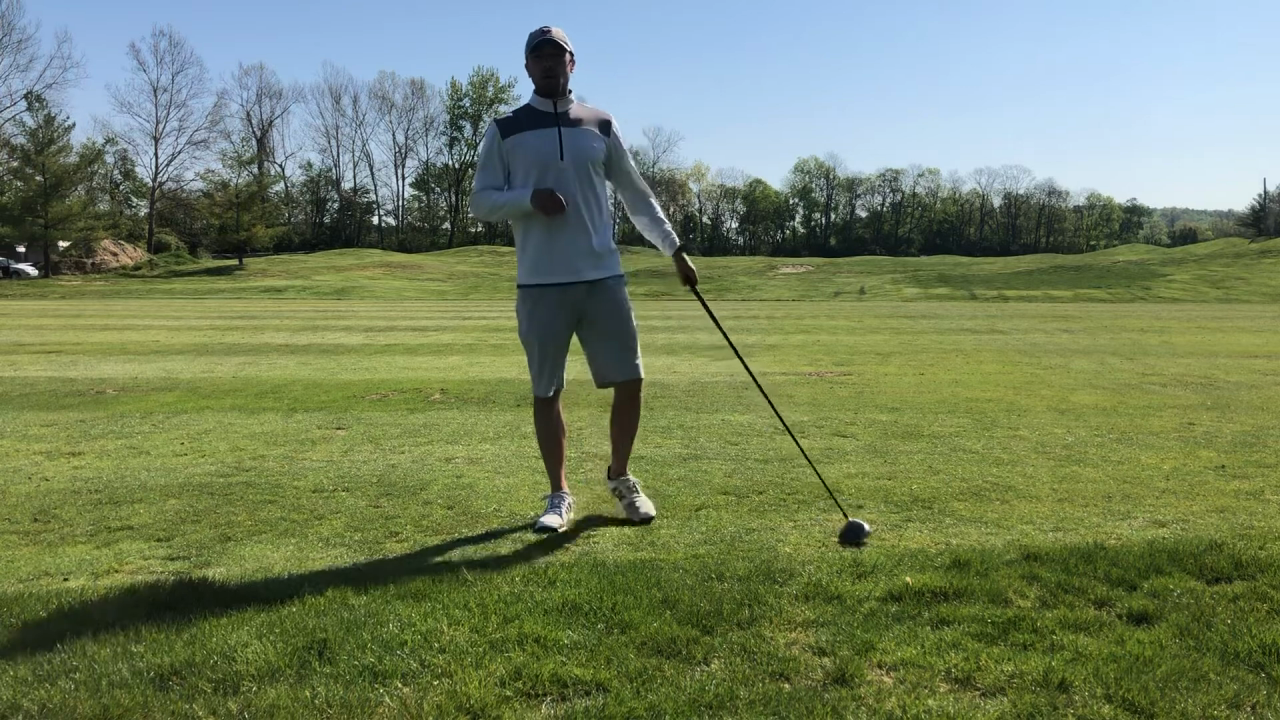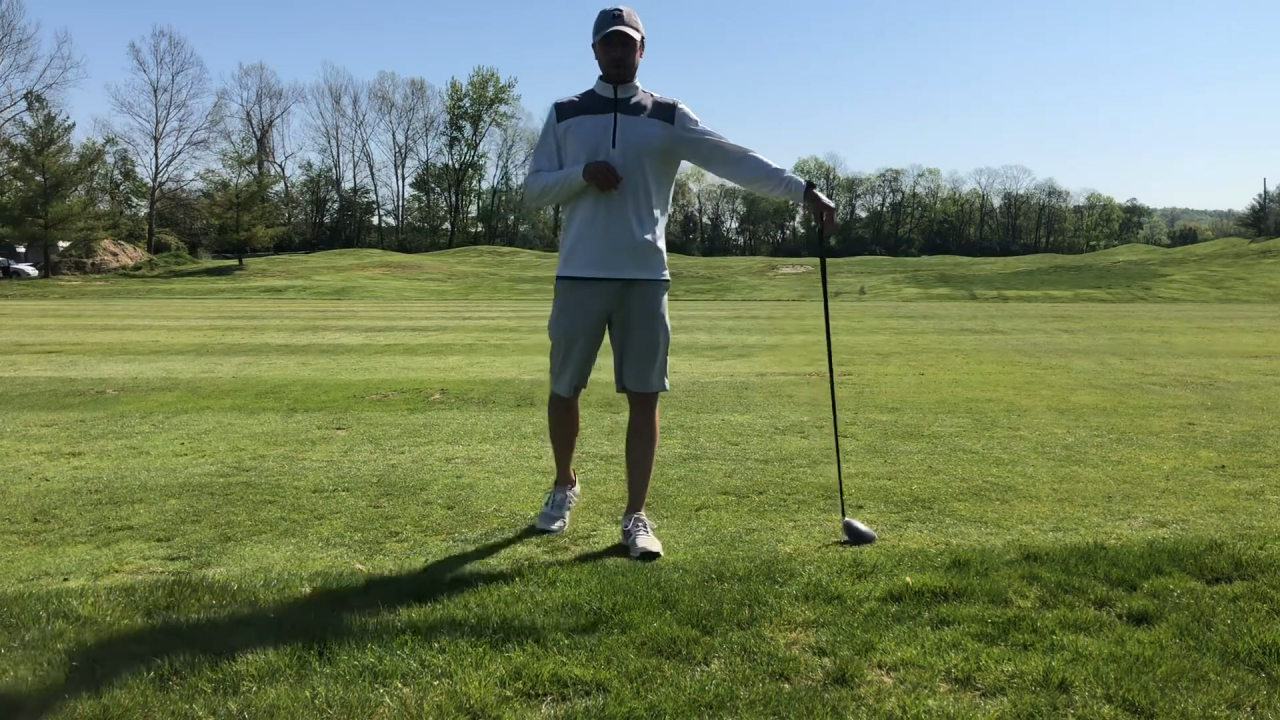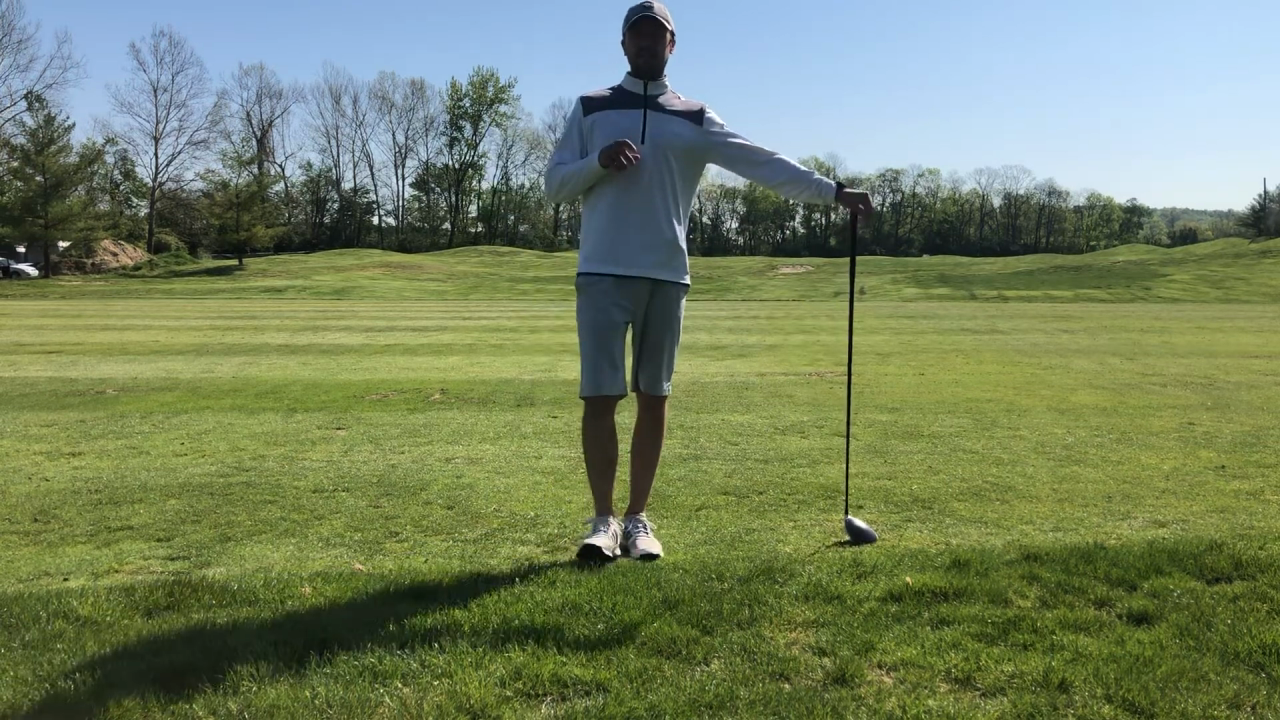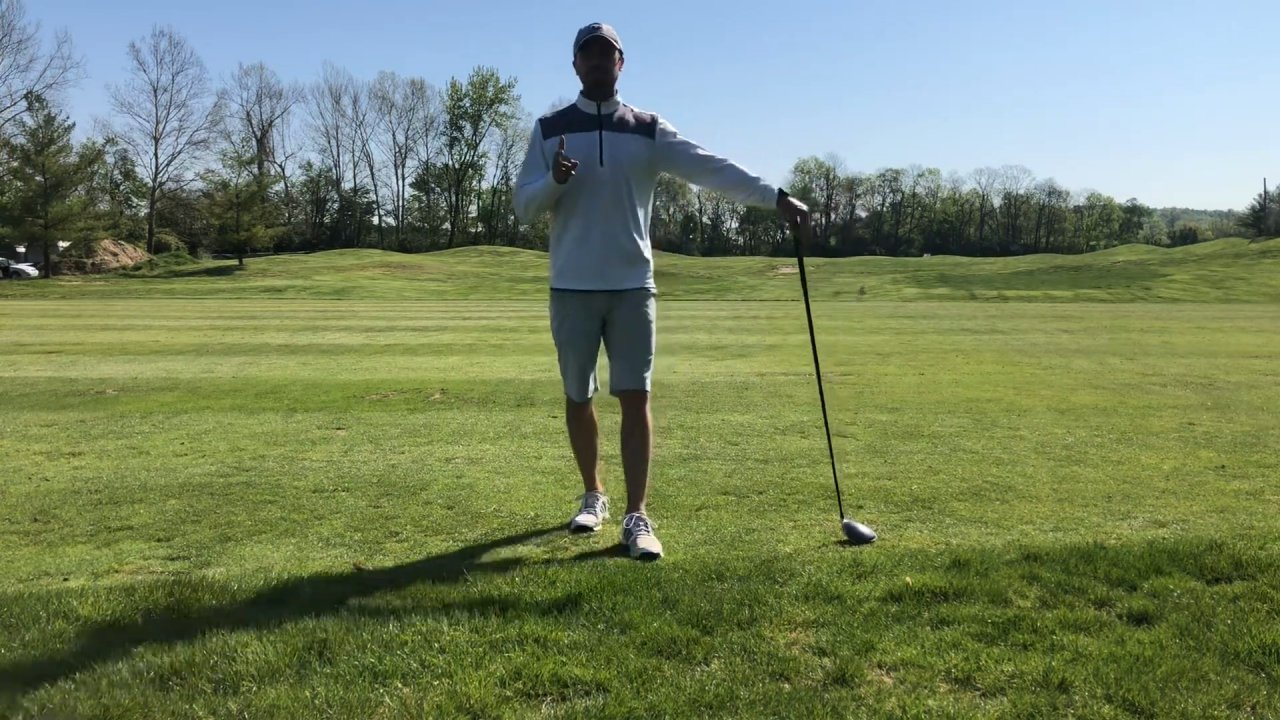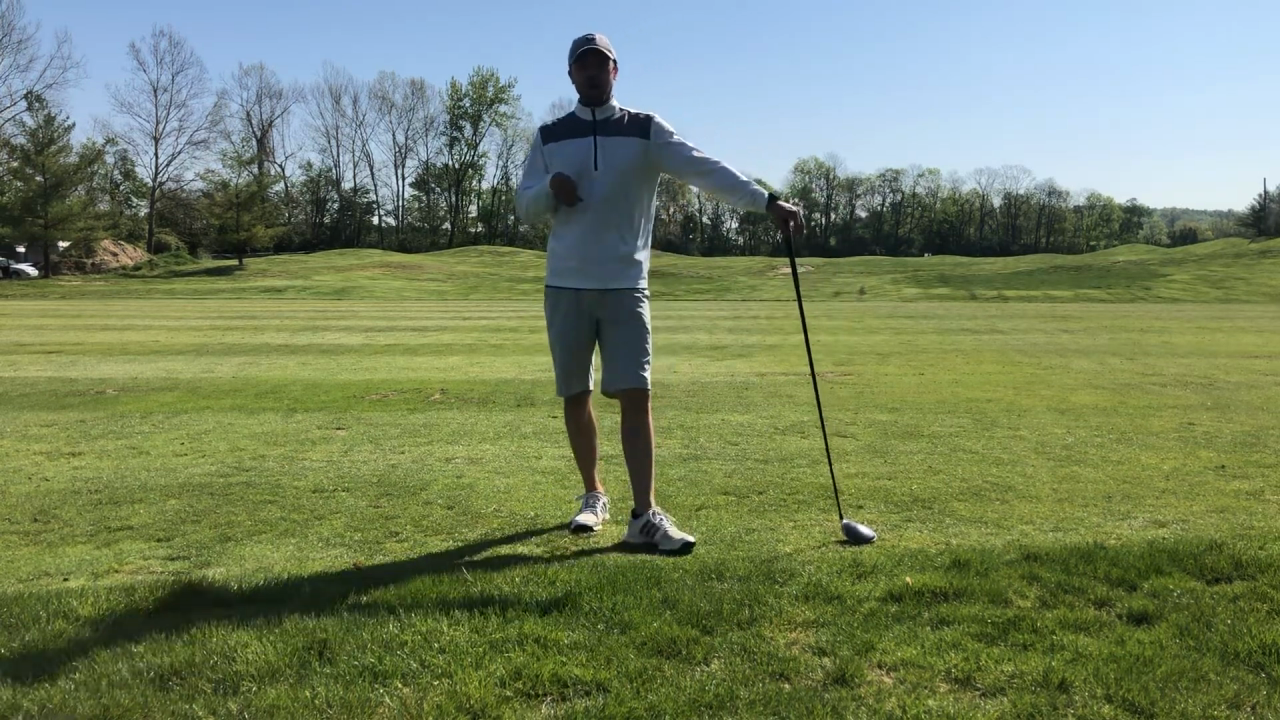
dt=1s
person 1, frame 1
left shoulder: (600, 125)
right shoulder: (505, 130)
left elbow: (636, 195)
right elbow: (481, 202)
left wrist: (674, 248)
right wrist: (529, 198)
left hip: (603, 276)
right hip: (541, 283)
left knee: (629, 382)
right knee: (545, 393)
left ankle: (620, 475)
right ankle: (559, 495)
person 1, frame 2
left shoulder: (668, 116)
right shoulder: (565, 114)
left elbow: (736, 161)
right elbow: (534, 189)
left wrist: (802, 189)
right wrist: (581, 174)
left hip: (645, 276)
right hip: (579, 275)
left knee: (644, 397)
right knee: (564, 391)
left ankle: (635, 516)
right ankle: (564, 484)
person 1, frame 3
left shoulder: (694, 118)
right shoulder: (589, 108)
left elbow: (765, 163)
right elbow: (554, 184)
left wrist: (834, 190)
right wrist: (598, 162)
left hip: (666, 275)
right hip: (603, 273)
left knee: (653, 399)
right knee: (600, 397)
left ankle: (637, 517)
right ankle: (605, 520)
person 1, frame 4
left shoulder: (648, 129)
right shoulder: (550, 128)
left elbow: (712, 168)
right elbow: (524, 205)
left wrist: (775, 196)
right wrist: (554, 179)
left hip: (632, 284)
right hip: (573, 285)
left knee: (635, 397)
right knee: (578, 396)
left ankle: (636, 516)
right ankle: (593, 495)
person 1, frame 5
left shoulder: (646, 130)
right shoulder: (549, 136)
left elbow: (705, 169)
right elbow: (525, 208)
left wrist: (766, 200)
right wrist: (549, 188)
left hip: (625, 285)
right hip: (566, 285)
left knee: (635, 394)
right knee: (576, 394)
left ankle: (645, 514)
right ankle: (593, 496)
